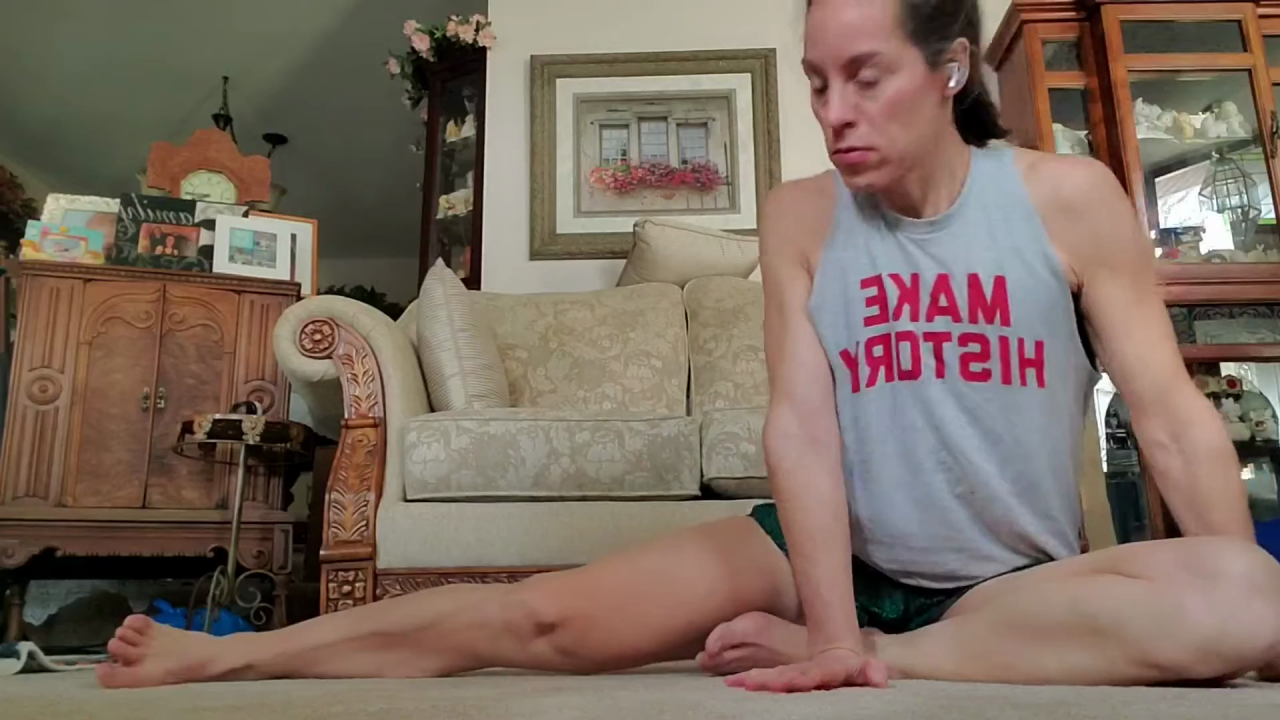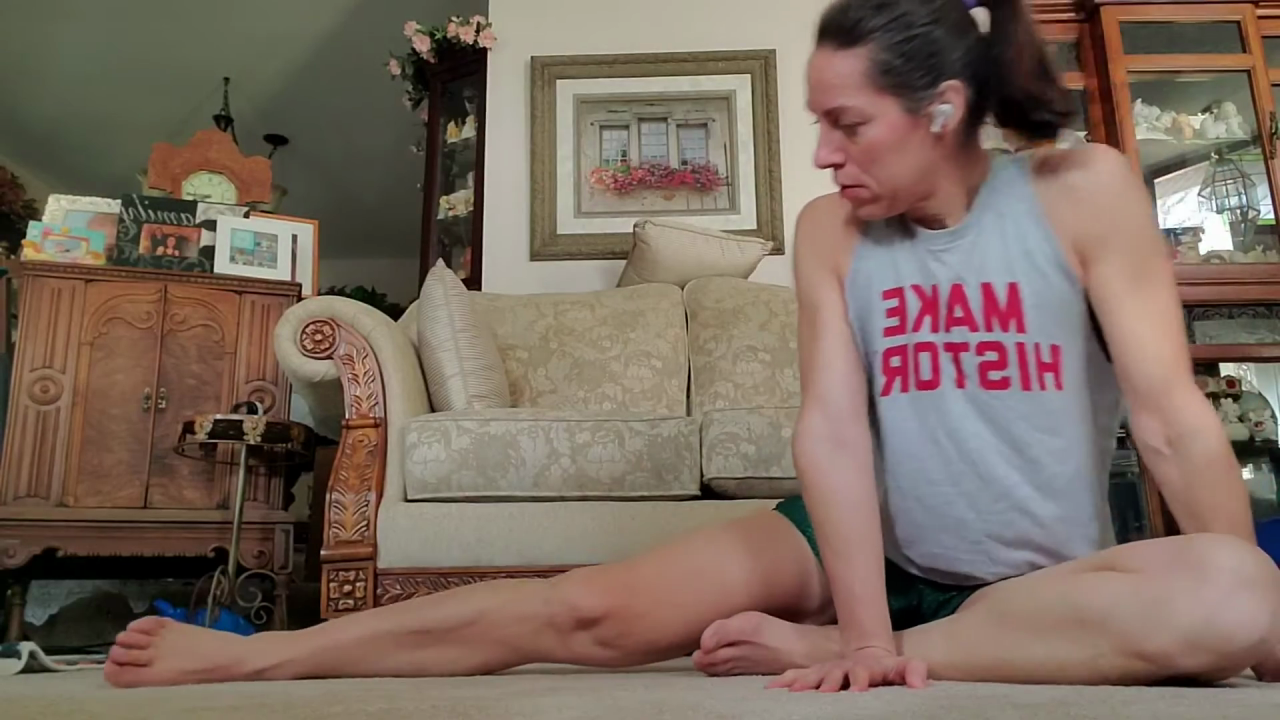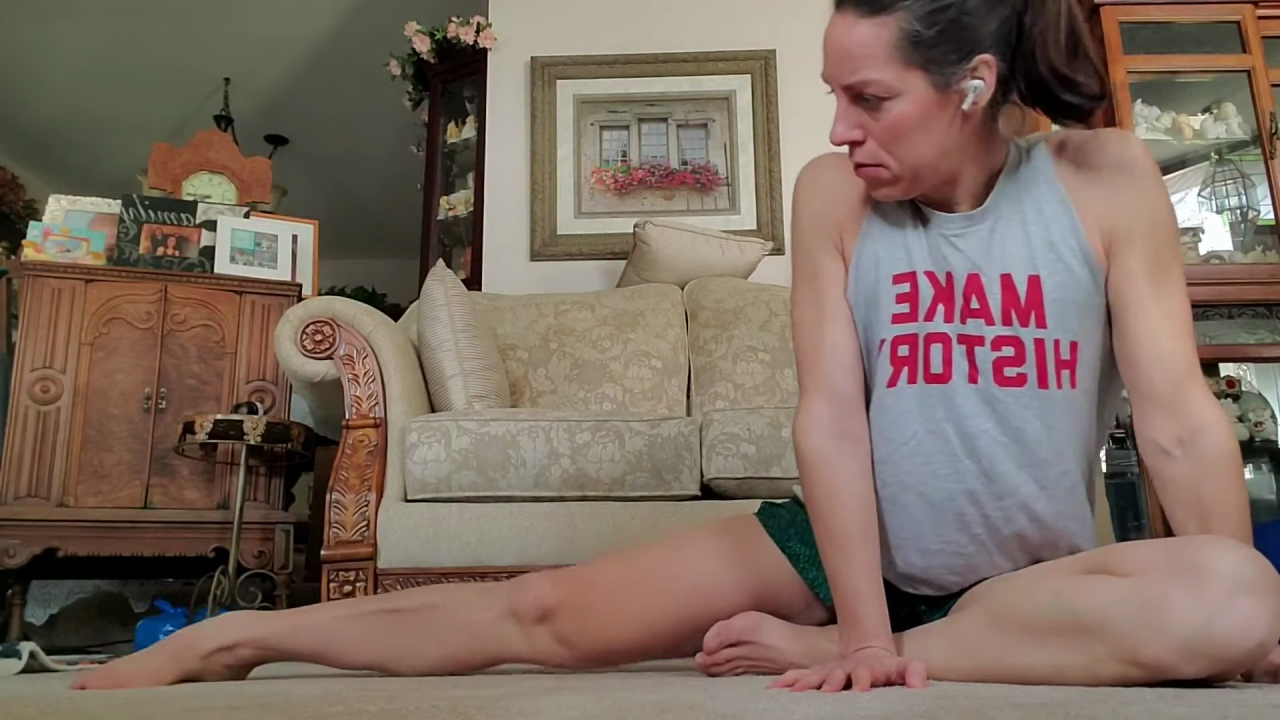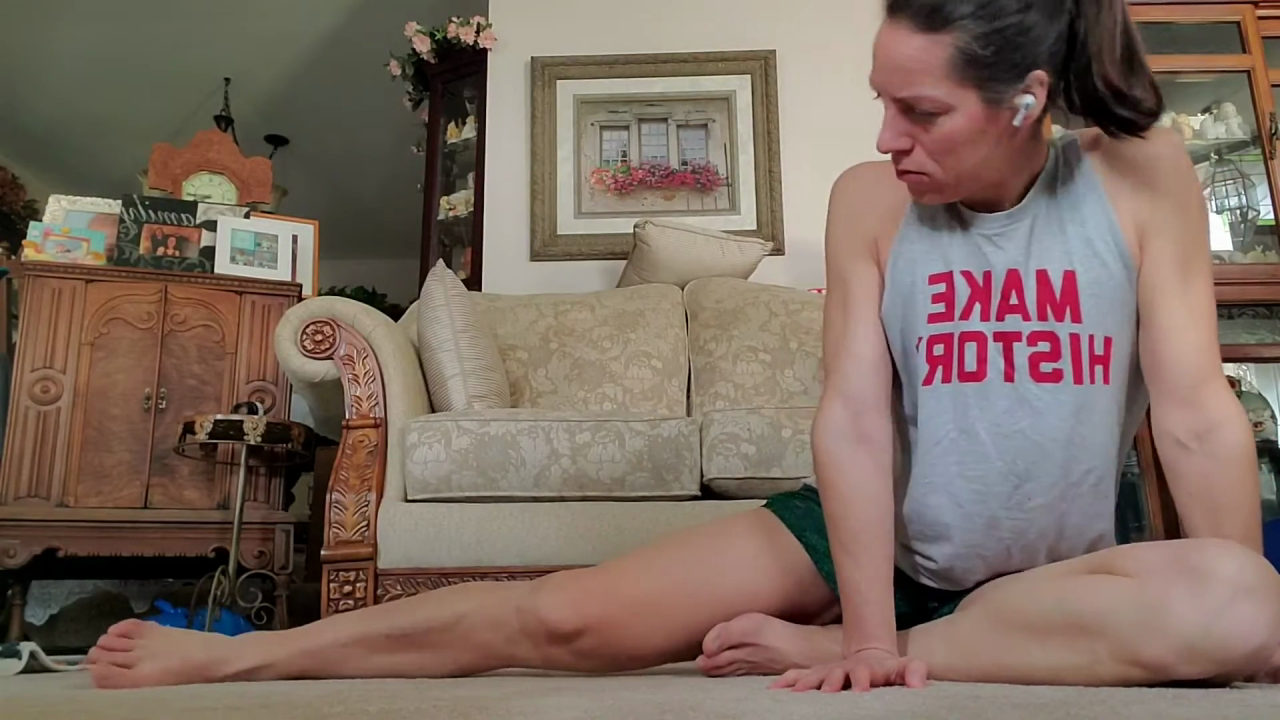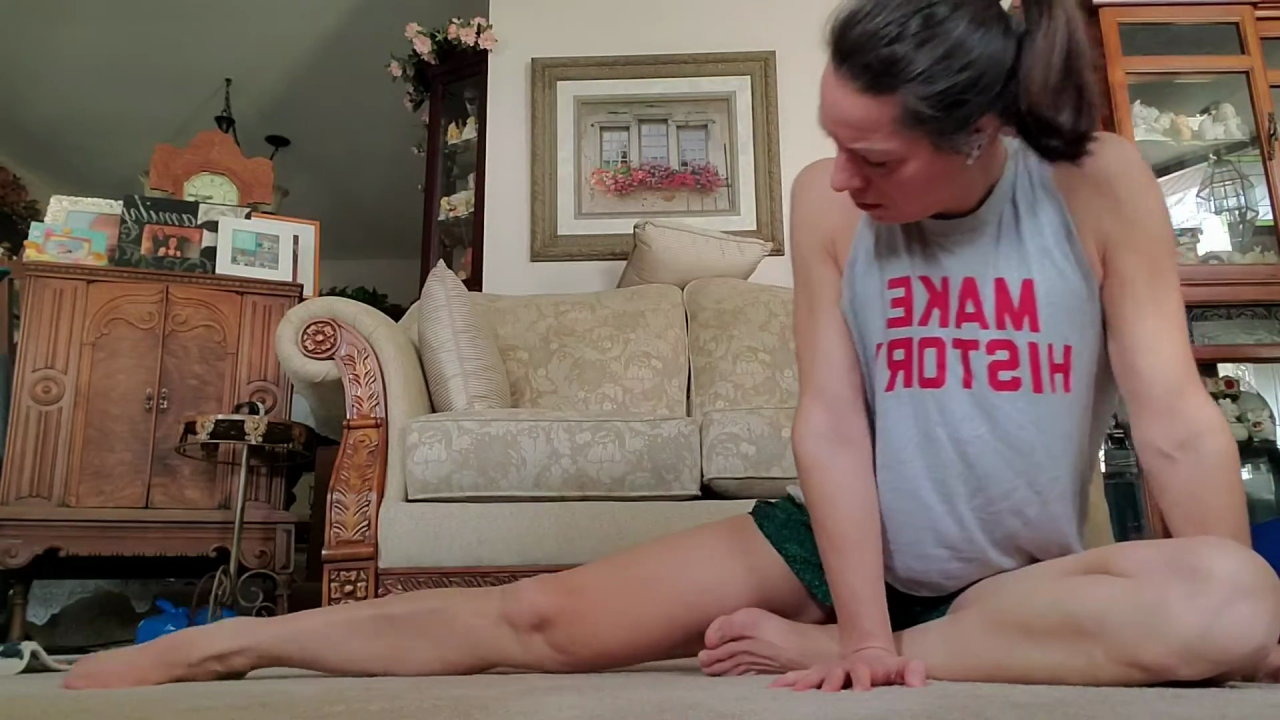
dt=1s
person 1, frame 1
left shoulder: (1070, 197)
right shoulder: (799, 214)
left elbow: (1173, 421)
right elbow: (800, 426)
right wrist: (837, 625)
left hip: (1011, 581)
right hip: (840, 546)
right knee: (548, 616)
left ankle: (811, 659)
right ankle: (220, 654)
person 1, frame 2
left shoulder: (1085, 190)
right shoulder: (830, 231)
left elbow: (1172, 418)
right elbow: (830, 432)
right wrist: (867, 631)
left hip: (1035, 587)
right hip: (866, 544)
right knee: (586, 611)
left ankle: (812, 652)
right ankle: (249, 656)
person 1, frame 3
left shoulder: (1103, 179)
right shoulder: (832, 193)
left elbow: (1179, 420)
right elbow: (829, 417)
right wrist: (865, 628)
left hip: (1027, 579)
right hip: (846, 541)
right knee: (543, 610)
left ankle: (811, 655)
right ankle: (226, 640)
person 1, frame 4
left shoulder: (1139, 181)
right shoulder: (868, 198)
right elbow: (853, 418)
right wrist: (870, 626)
left hip: (1040, 578)
right hip: (870, 533)
right knee: (565, 617)
left ankle: (815, 655)
right ankle: (237, 654)
person 1, frame 5
left shoulder: (1099, 185)
right shoulder: (826, 202)
left elbow: (1174, 423)
right elbow: (830, 423)
right wrist: (866, 624)
left hip: (1024, 578)
right hip: (845, 538)
right knee: (543, 614)
left ankle: (815, 654)
right ankle: (218, 644)
